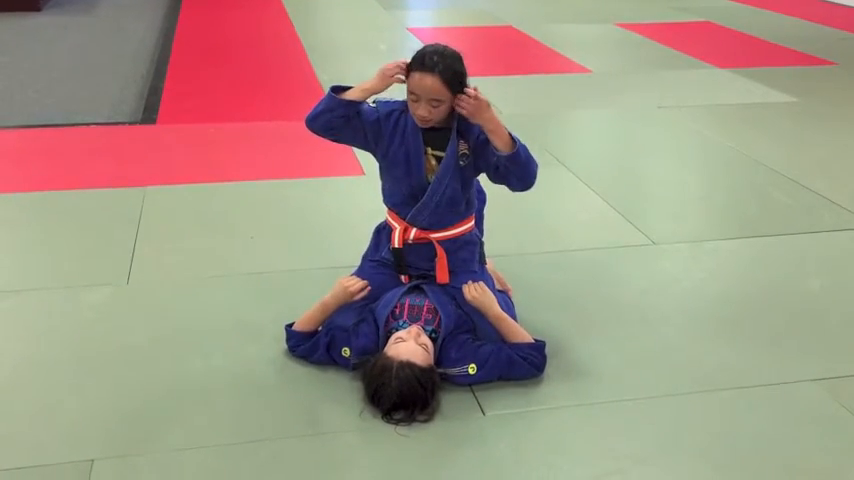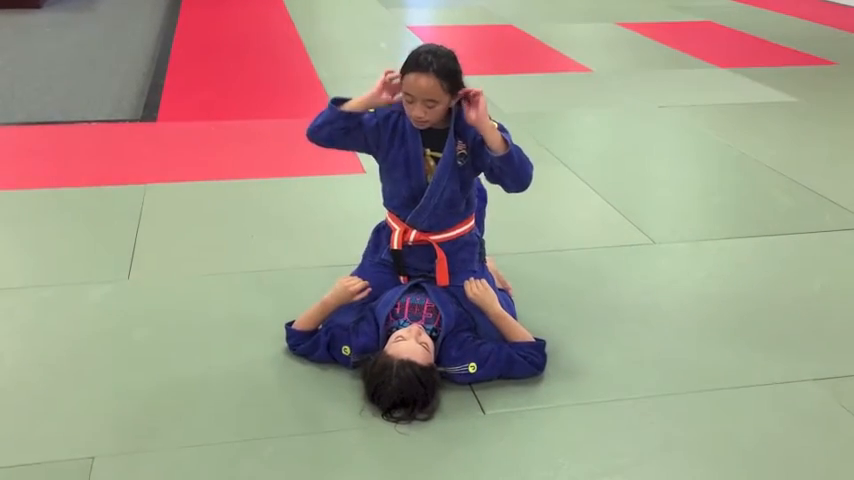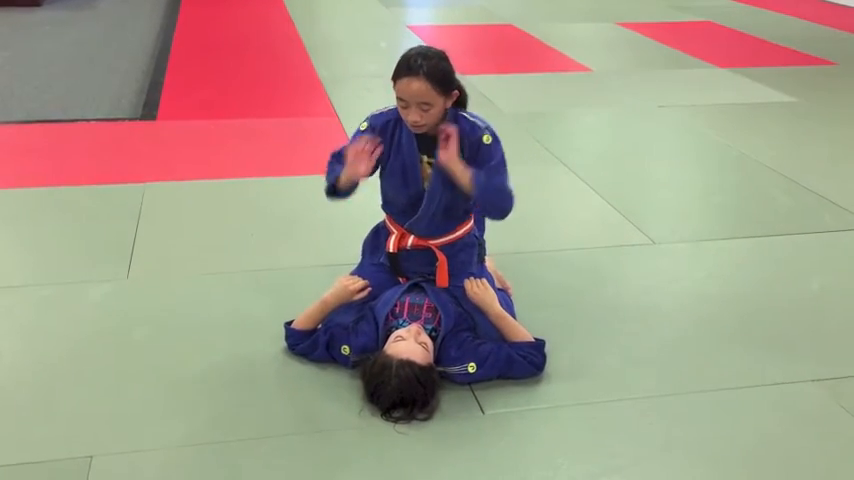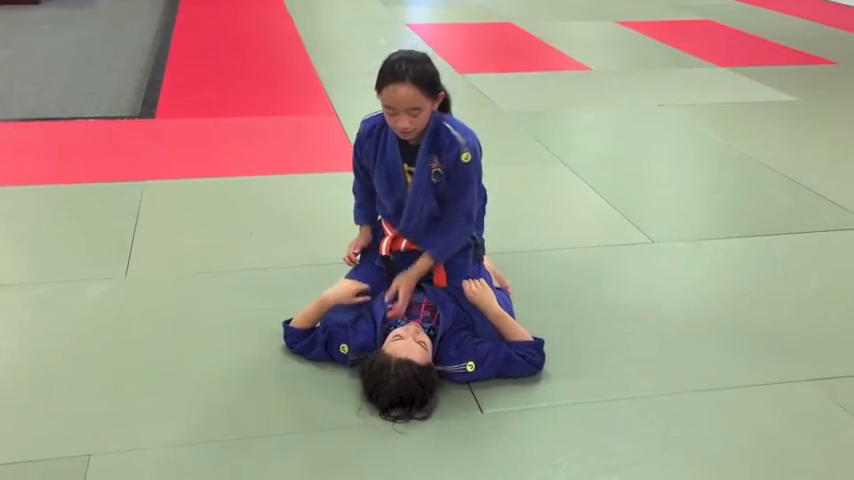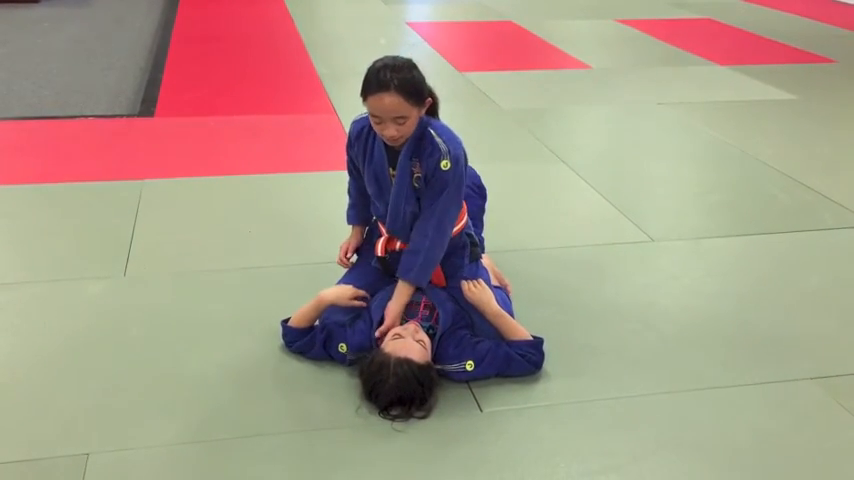
dt=0.3s
person 1, frame 1
left shoulder: (475, 130)
right shoulder: (387, 121)
left elbow: (523, 178)
right elbow: (321, 122)
left wrist: (490, 124)
right wrist: (370, 87)
left hip: (455, 252)
right hip: (397, 244)
person 1, frame 2
left shoulder: (472, 129)
right shoulder: (387, 122)
left elbow: (519, 179)
right elbow: (320, 133)
left wrist: (484, 126)
right wrist: (370, 100)
left hip: (455, 251)
right hip: (395, 244)
left ankle: (483, 271)
person 1, frame 3
left shoulder: (474, 135)
right shoulder: (382, 127)
left elbow: (500, 206)
right elbow: (337, 168)
left wrist: (455, 167)
right wrist: (350, 175)
left hip: (454, 253)
right hip: (395, 247)
left ankle: (481, 273)
person 1, frame 4
left shoulder: (460, 146)
right shoulder: (371, 133)
left elbow: (456, 223)
left wrist: (414, 273)
right wrist: (364, 232)
left hip: (449, 251)
right hip: (389, 246)
left ankle: (479, 265)
person 1, frame 5
left shoulder: (445, 152)
right shoulder: (361, 134)
left elbow: (433, 231)
left wrist: (400, 301)
right wrist: (358, 231)
left hip: (444, 250)
right hip: (387, 242)
left ankle: (480, 267)
person 2, frame 1
left shoulder: (360, 347)
right shoulder: (458, 362)
left elbow: (298, 339)
right elbow: (533, 357)
left wrist: (332, 300)
right wrist: (492, 309)
person 2, frame 2
left shoulder: (361, 345)
right shoulder: (457, 360)
left elbow: (299, 338)
right elbow: (534, 358)
left wrist: (331, 300)
right wrist: (493, 308)
person 2, frame 3
left shoulder: (361, 345)
right shoulder: (457, 360)
left elbow: (298, 337)
right elbow: (532, 357)
left wrist: (331, 299)
right wrist: (493, 307)
person 2, frame 4
left shoulder: (360, 343)
right shoulder: (454, 359)
left elbow: (296, 336)
right elbow: (531, 356)
left wrist: (328, 298)
right wrist: (491, 307)
person 2, frame 5
left shoulder: (358, 343)
right shoulder: (454, 359)
left elbow: (295, 335)
right elbow: (531, 356)
left wrist: (325, 298)
right wrist: (490, 307)
